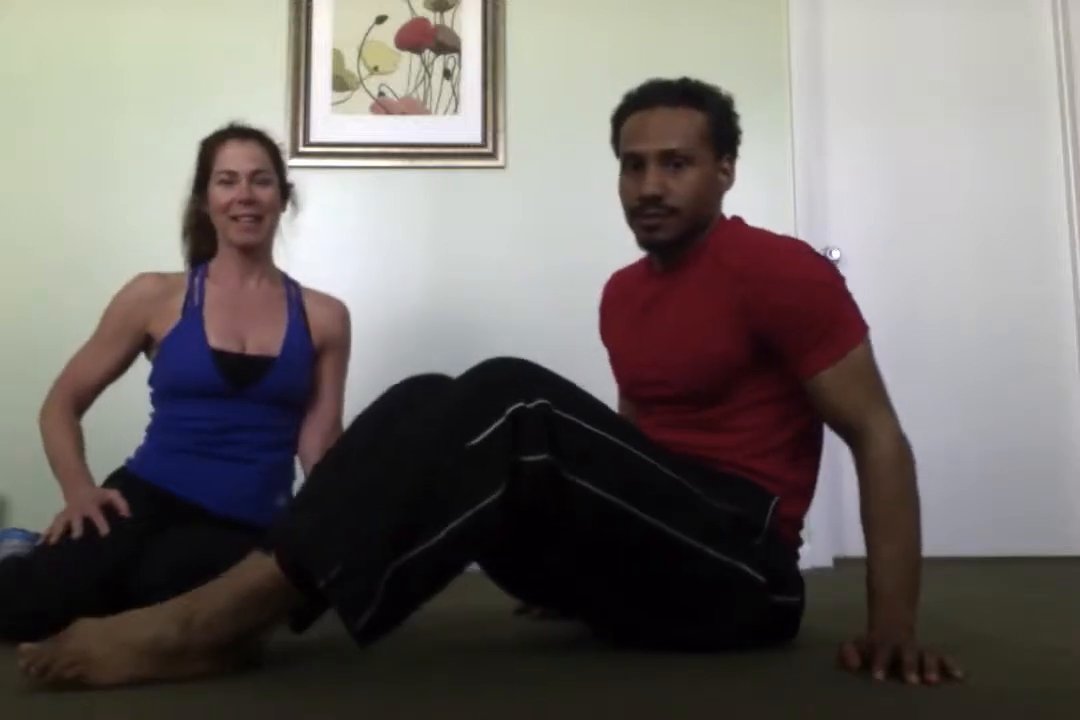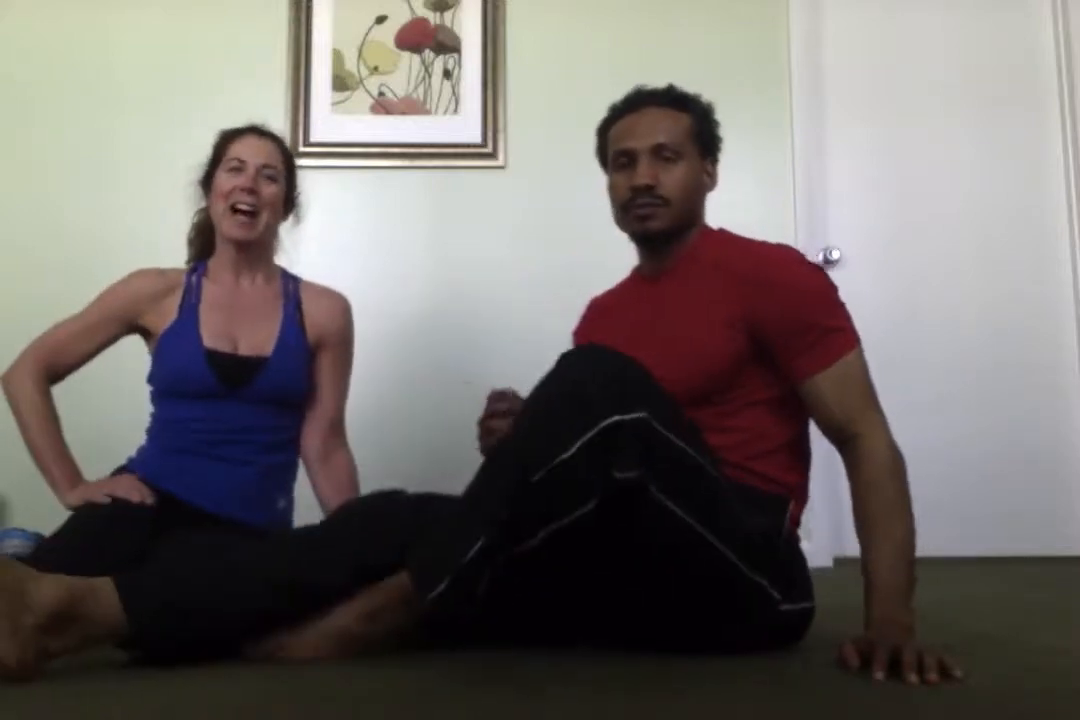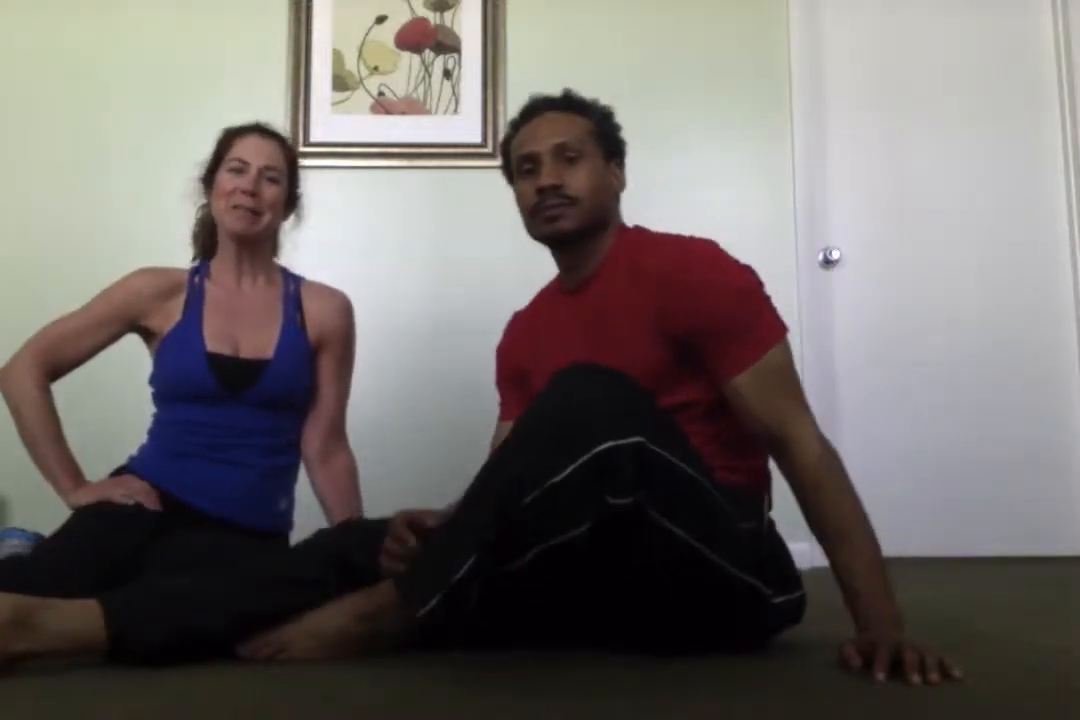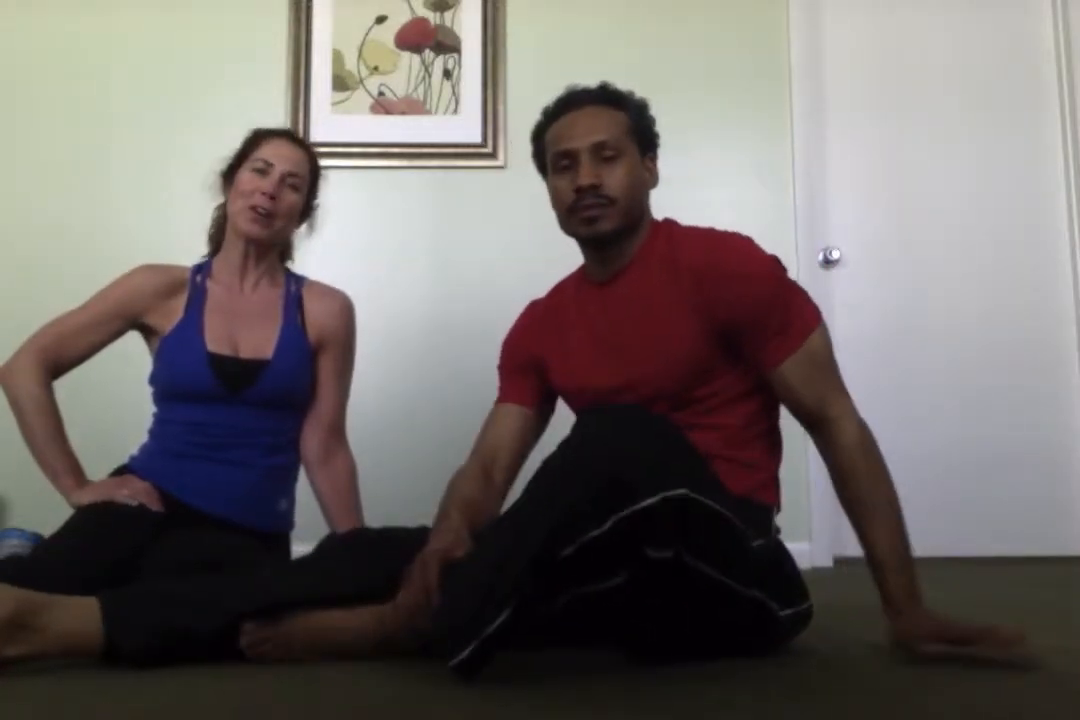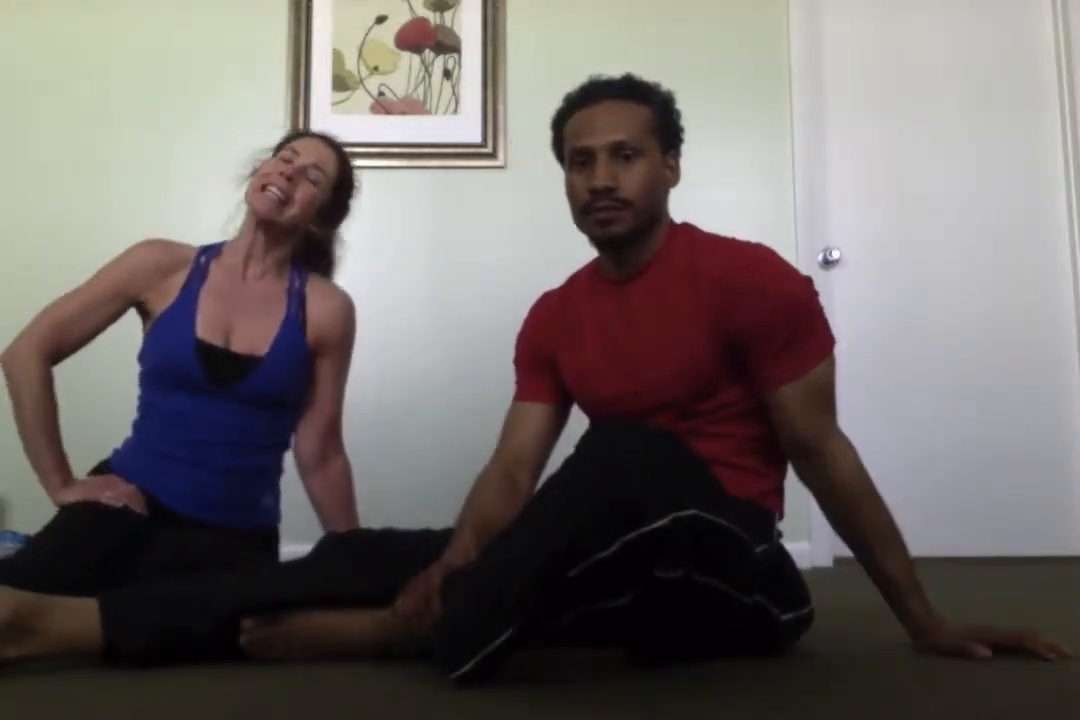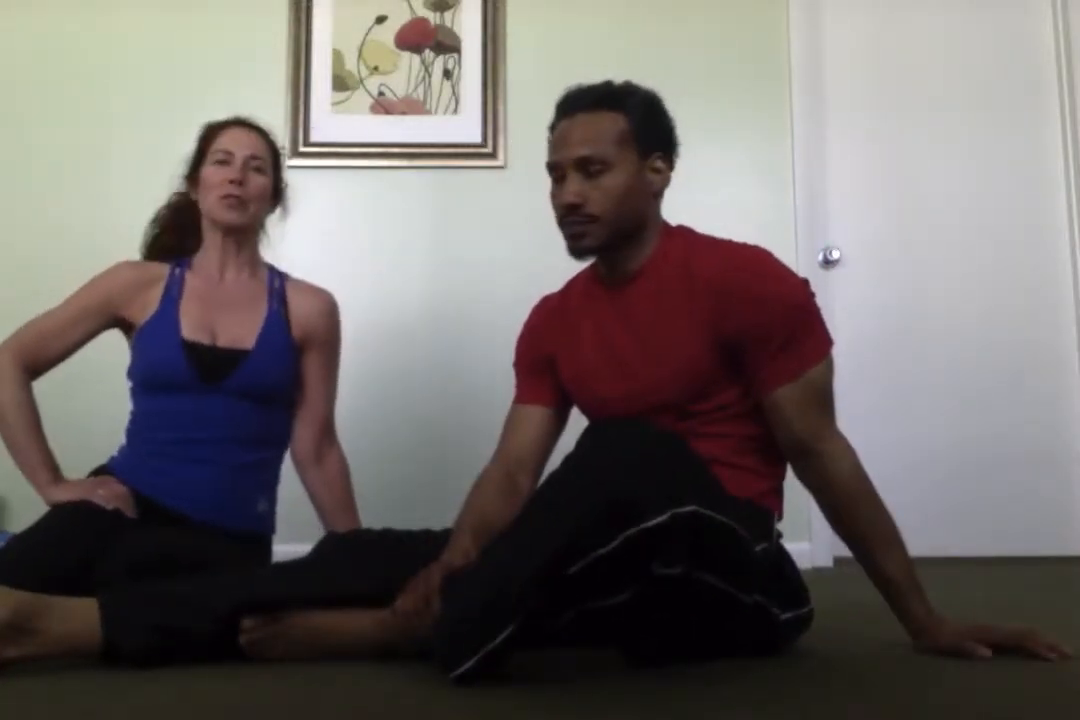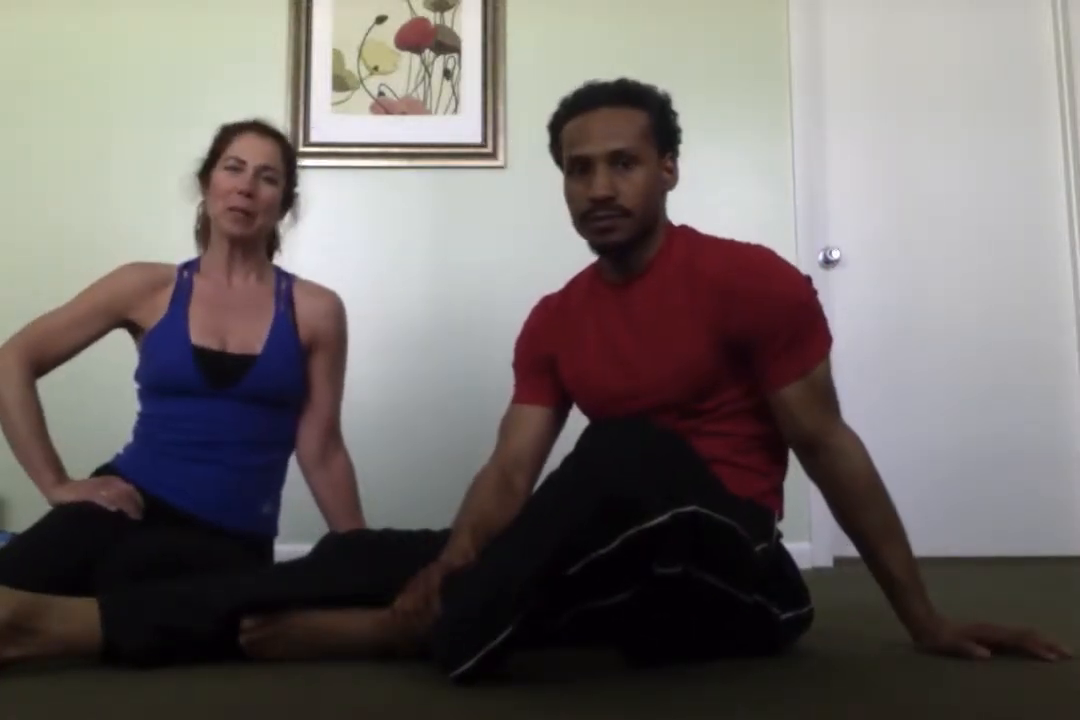
dt=0.7s
person 1, frame 1
left shoulder: (778, 272)
right shoulder: (621, 295)
left elbow: (877, 437)
left wrist: (892, 624)
right wrist: (572, 562)
left hip: (733, 568)
right hip: (639, 566)
left knee: (512, 398)
right knee: (427, 405)
left ankle: (218, 619)
right ankle: (253, 597)
person 1, frame 2
left shoulder: (771, 277)
right shoulder: (603, 314)
left elbow: (868, 442)
left wrist: (890, 621)
right wrist: (526, 453)
left hip: (742, 575)
right hip: (626, 569)
left knee: (599, 386)
right knee: (397, 519)
left ankle: (389, 609)
right ankle: (78, 608)
person 1, frame 3
left shoulder: (693, 273)
right shoulder: (526, 334)
left elbow: (798, 442)
right elbow: (516, 484)
left wrist: (880, 622)
right wrist: (441, 534)
left hip: (723, 570)
right hip: (604, 570)
left knee: (590, 400)
right knee: (368, 543)
left ankle: (389, 614)
person 1, frame 4
left shoulder: (725, 269)
right shoulder: (542, 326)
left elbow: (839, 425)
right elbow: (486, 471)
left wrist: (906, 608)
right wrist: (441, 552)
left hip: (734, 571)
right hip: (614, 573)
left knee: (627, 438)
right knee: (382, 553)
left ankle: (409, 630)
person 1, frame 5
left shoulder: (750, 280)
right shoulder: (554, 319)
left elbow: (823, 454)
right elbow: (512, 474)
left wrist: (925, 622)
right wrist: (451, 565)
left hip: (735, 573)
right hip: (620, 571)
left knee: (631, 453)
right knee: (374, 554)
left ankle: (410, 636)
person 1, frame 6
left shoulder: (746, 281)
right shoulder: (553, 322)
left elbow: (818, 452)
right elbow: (511, 476)
left wrist: (923, 620)
right wrist: (449, 566)
left hip: (735, 573)
right hip: (619, 573)
left knee: (630, 445)
right knee: (381, 550)
left ankle: (419, 635)
person 1, frame 7
left shoulder: (750, 282)
right shoulder: (553, 322)
left elbow: (829, 448)
right elbow: (508, 476)
left wrist: (924, 620)
right wrist: (448, 569)
left hip: (734, 571)
right hip: (620, 575)
left knee: (628, 446)
right knee: (372, 554)
left ankle: (409, 637)
person 2, frame 1
left shoulder: (322, 316)
right shoulder: (155, 297)
left elbow: (320, 444)
right elbow: (61, 405)
right wrist: (78, 491)
left hip: (246, 528)
right hip: (147, 499)
person 2, frame 2
left shoulder: (323, 312)
right shoulder: (157, 293)
left elbow: (324, 447)
right wrist: (70, 485)
left hip: (249, 528)
right hip: (150, 500)
person 2, frame 3
left shoulder: (324, 311)
right shoulder: (158, 293)
left elbow: (324, 449)
right wrist: (75, 488)
left hip: (249, 532)
right hip: (150, 502)
person 2, frame 4
left shoulder: (325, 312)
right shoulder: (161, 290)
left elbow: (324, 449)
right wrist: (77, 487)
left hip: (250, 533)
right hip: (151, 503)
person 2, frame 5
left shoulder: (326, 310)
right shoulder: (162, 266)
left elbow: (319, 453)
right wrist: (62, 484)
left hip: (235, 533)
right hip: (129, 501)
person 2, frame 6
left shoulder: (308, 308)
right shoulder: (139, 285)
left elbow: (315, 450)
right wrist: (52, 484)
left hip: (229, 536)
right hip: (126, 503)
person 2, frame 7
left shoulder: (315, 310)
right shoulder: (148, 287)
left elbow: (321, 451)
right wrist: (56, 484)
left hip: (232, 537)
right hip: (132, 504)
